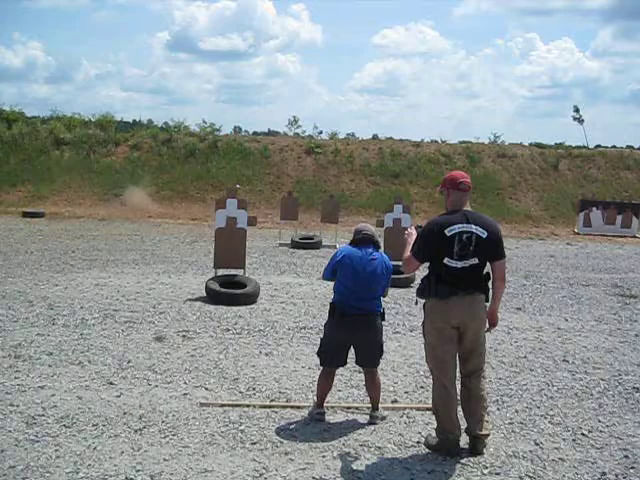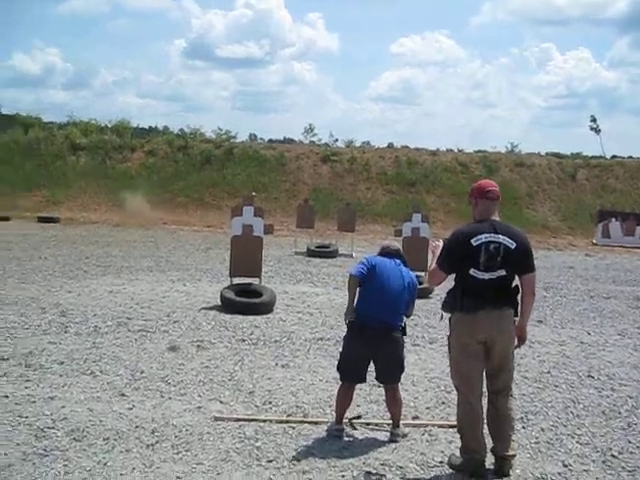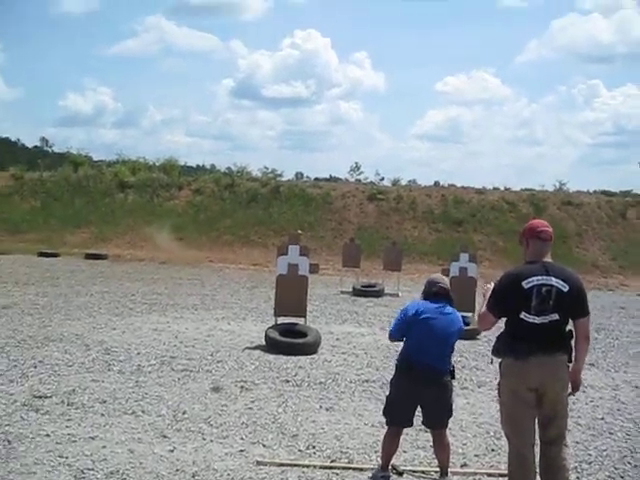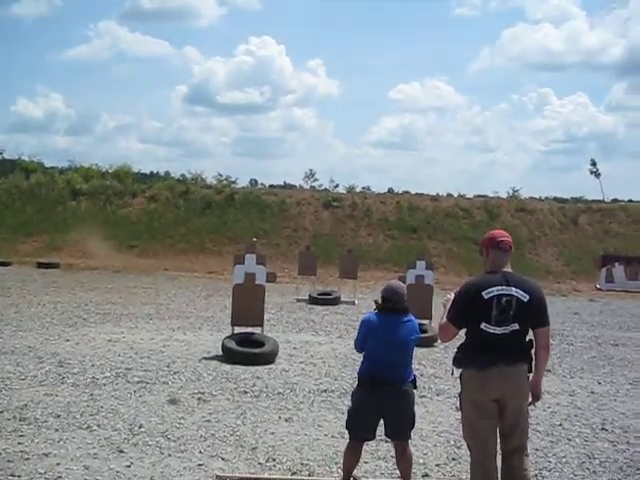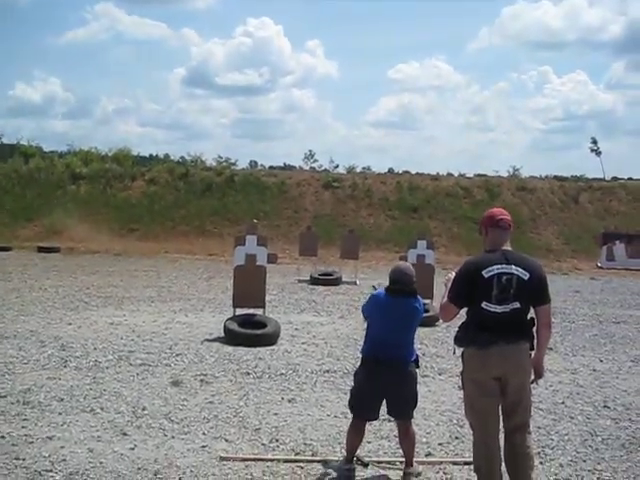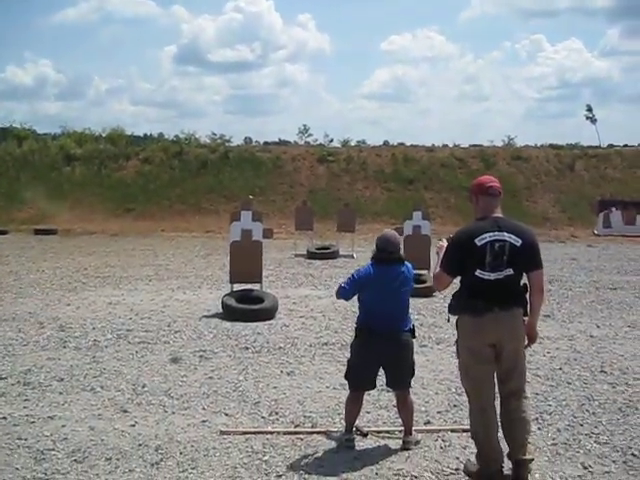
dt=0.5s
person 1, frame 1
left shoulder: (436, 225)
right shoulder: (489, 226)
left elbow: (409, 266)
right elbow: (500, 275)
left wrist: (410, 239)
right wrist: (494, 307)
left hip: (440, 306)
right hip: (474, 305)
left knee: (443, 375)
right knee: (474, 373)
left ankle: (448, 438)
right ankle: (478, 435)
person 1, frame 2
left shoulder: (462, 235)
right shoulder: (518, 238)
left elbow: (434, 279)
right elbow: (529, 289)
left wrist: (438, 252)
right wrist: (523, 323)
left hip: (467, 320)
right hip: (502, 320)
left knee: (469, 393)
right knee: (501, 391)
person 1, frame 3
left shoulder: (512, 278)
right shoulder: (571, 280)
left elbow: (484, 324)
right elbow: (583, 334)
left wrist: (489, 295)
right wrist: (577, 370)
left hip: (518, 366)
right hip: (555, 366)
left knee: (520, 442)
right knee: (555, 442)
person 1, frame 4
left shoulder: (472, 288)
right shoulder: (532, 290)
left elbow: (445, 334)
right elbow: (543, 343)
left wrist: (449, 304)
right wrist: (537, 379)
left hip: (478, 376)
right hip: (516, 376)
left knee: (482, 453)
right knee: (517, 452)
person 1, frame 5
left shoulder: (472, 267)
right shoulder: (532, 268)
left elbow: (446, 314)
right elbow: (545, 321)
left wrist: (450, 283)
right wrist: (539, 357)
left hip: (480, 355)
right hip: (518, 354)
left knee: (485, 431)
right knee: (519, 429)
person 1, frame 6
left shoulder: (465, 236)
right shoulder: (524, 235)
left elbow: (440, 283)
right elbow: (538, 287)
left wrist: (442, 252)
right wrist: (532, 322)
left hip: (475, 323)
right hip: (512, 321)
left knee: (481, 398)
right knee: (515, 395)
person 2, frame 1
left shoulder: (343, 253)
right shoulder: (385, 261)
left elbow: (327, 276)
right elbow: (384, 292)
left hip: (340, 318)
right hip: (370, 321)
left knee: (329, 367)
right knee: (371, 370)
left ankle: (319, 408)
right ankle: (375, 411)
person 2, frame 2
left shoulder: (373, 261)
right shoulder: (410, 277)
left elbow: (354, 276)
right elbow: (409, 312)
left wrist: (350, 306)
left hip: (361, 331)
right hip: (391, 335)
left knee: (348, 382)
right knee: (391, 385)
left ankle: (338, 424)
right ankle: (396, 429)
person 2, frame 3
left shoulder: (414, 308)
right shoulder: (457, 319)
left elbow: (393, 336)
right elbow: (450, 345)
left hip: (408, 375)
right hip: (439, 380)
left knee: (395, 427)
right knee: (439, 431)
person 2, frame 4
left shoulder: (370, 321)
right shoulder: (413, 324)
left elbow: (358, 347)
left hip: (369, 388)
right hip: (401, 390)
left knee: (356, 440)
right knee: (401, 443)
person 2, frame 5
left shoulder: (378, 299)
right shoulder: (417, 305)
left elbow: (367, 315)
left hip: (372, 367)
right hip: (403, 370)
left knee: (359, 419)
right knee: (405, 422)
person 2, frame 6
left shoulder: (365, 273)
right shoulder: (407, 271)
left elbow: (341, 294)
left hip: (368, 339)
right hip: (399, 339)
left knee: (357, 390)
right knee: (403, 392)
left ankle: (348, 434)
right ankle: (408, 436)
